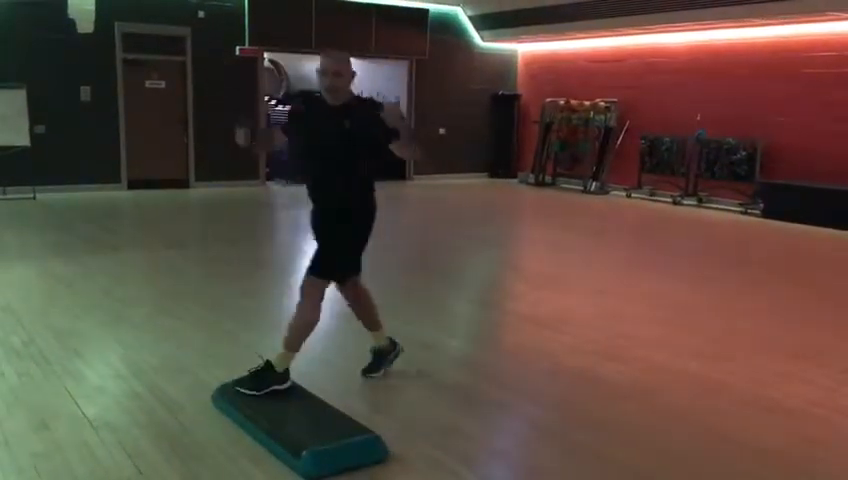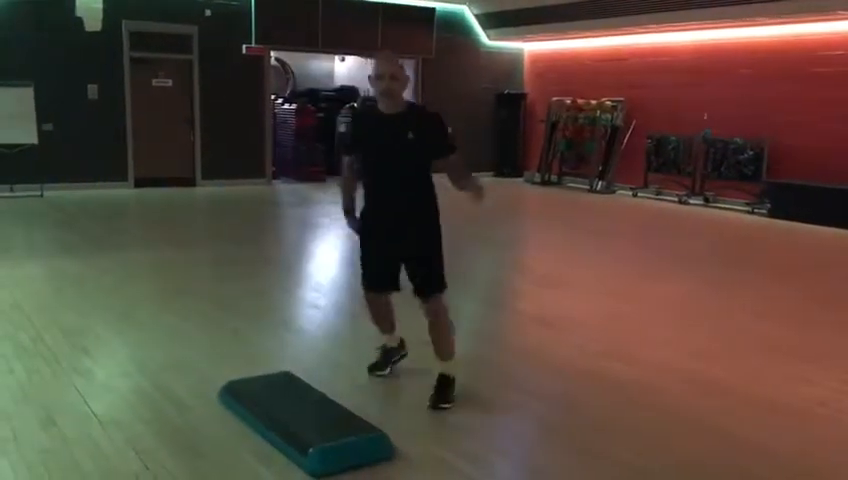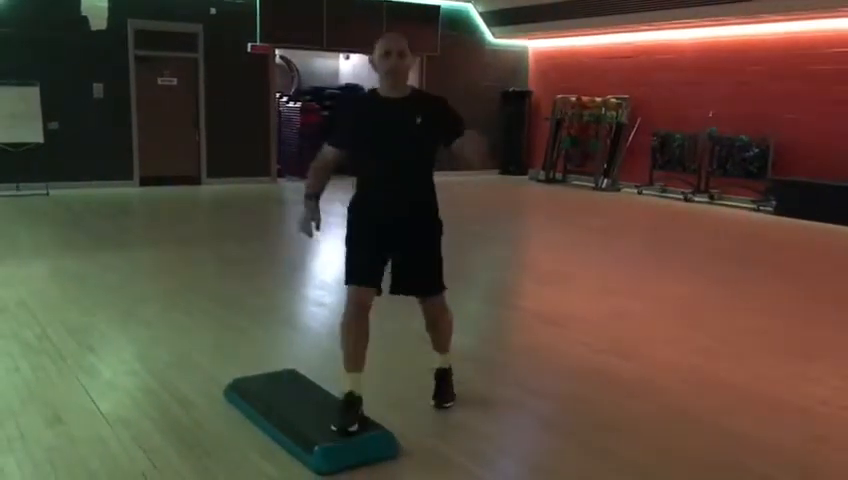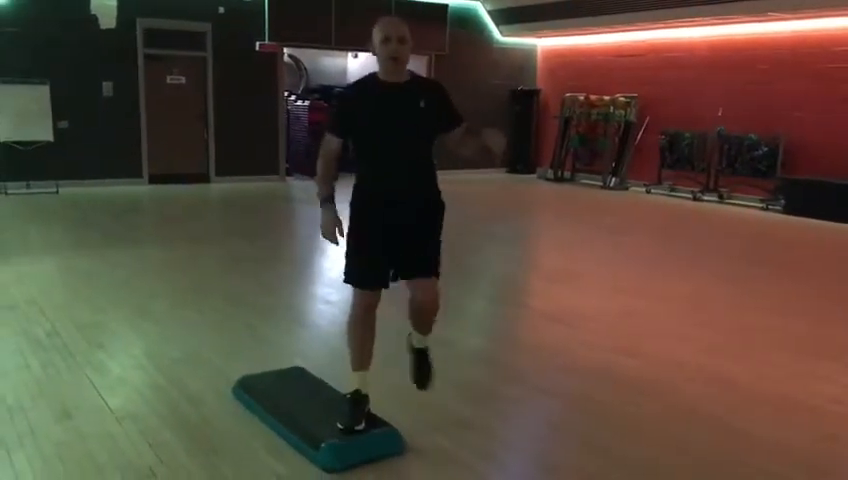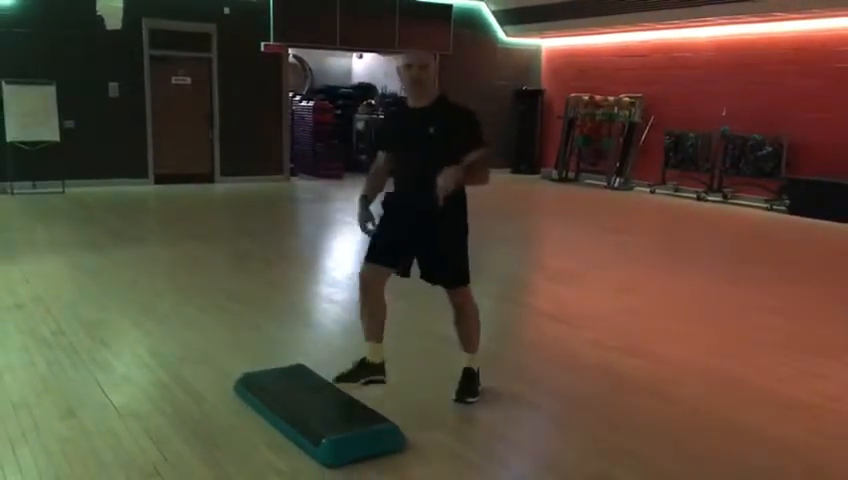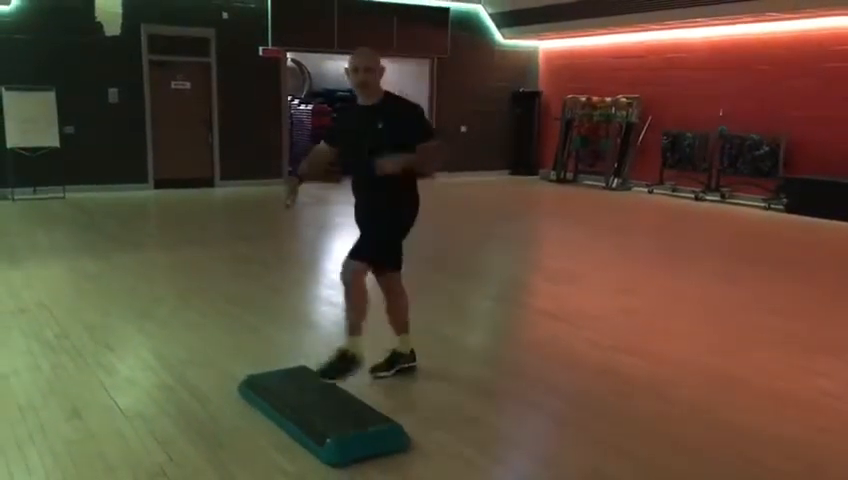
dt=0.5s
person 1, frame 1
left shoulder: (368, 113)
right shoulder: (308, 112)
left elbow: (410, 152)
right elbow: (278, 140)
left wrist: (399, 126)
right wrist: (252, 139)
left hip: (352, 215)
right hip: (324, 213)
left knee: (312, 288)
right knee: (348, 282)
left ankle: (278, 370)
right ankle: (386, 345)
person 1, frame 2
left shoulder: (427, 122)
right shoulder: (360, 122)
left elbow: (451, 166)
right elbow: (350, 168)
left wrist: (470, 184)
right wrist: (348, 210)
left hip: (421, 223)
right hip: (377, 223)
left knee: (432, 304)
right knee: (375, 296)
left ankle: (446, 375)
right ankle: (392, 345)
person 1, frame 3
left shoulder: (433, 108)
right shoulder: (357, 109)
left elbow: (463, 150)
right elbow: (326, 159)
left wrist: (474, 148)
right wrist: (310, 200)
left hip: (419, 219)
right hip: (368, 217)
left knee: (433, 301)
right knee: (358, 301)
left ankle: (443, 369)
right ankle: (353, 395)
person 1, frame 4
left shoulder: (431, 93)
right shoulder: (355, 96)
left elbow: (459, 141)
right elbow: (328, 153)
left wrist: (485, 139)
right wrist: (327, 205)
left hip: (422, 208)
right hip: (370, 210)
left knee: (425, 295)
right knee: (364, 299)
left ankle: (419, 343)
right ankle: (359, 393)
person 1, frame 5
left shoulder: (456, 116)
right shoulder: (395, 118)
left elbow: (481, 170)
right elbow: (384, 164)
left wrist: (456, 173)
right wrist: (365, 202)
left hip: (443, 215)
right hip: (401, 208)
left knee: (458, 292)
right knee: (371, 277)
left ankle: (472, 369)
right ankle: (372, 361)
person 1, frame 6
left shoulder: (404, 112)
right shoulder: (348, 116)
left elbow: (429, 161)
right elbow: (323, 154)
left wrist: (404, 161)
right wrist: (297, 178)
left hip: (396, 206)
right hip: (367, 206)
left knee: (351, 272)
right knee: (388, 278)
left ankle: (351, 352)
right ankle: (404, 352)
